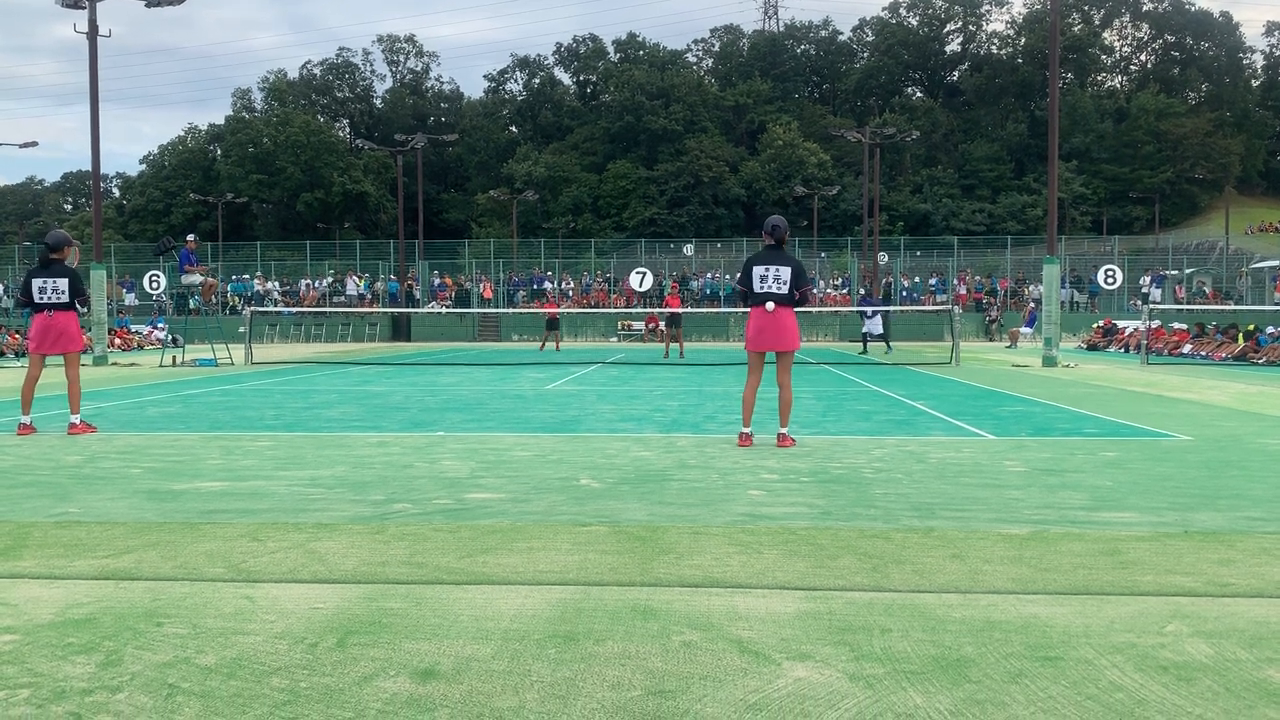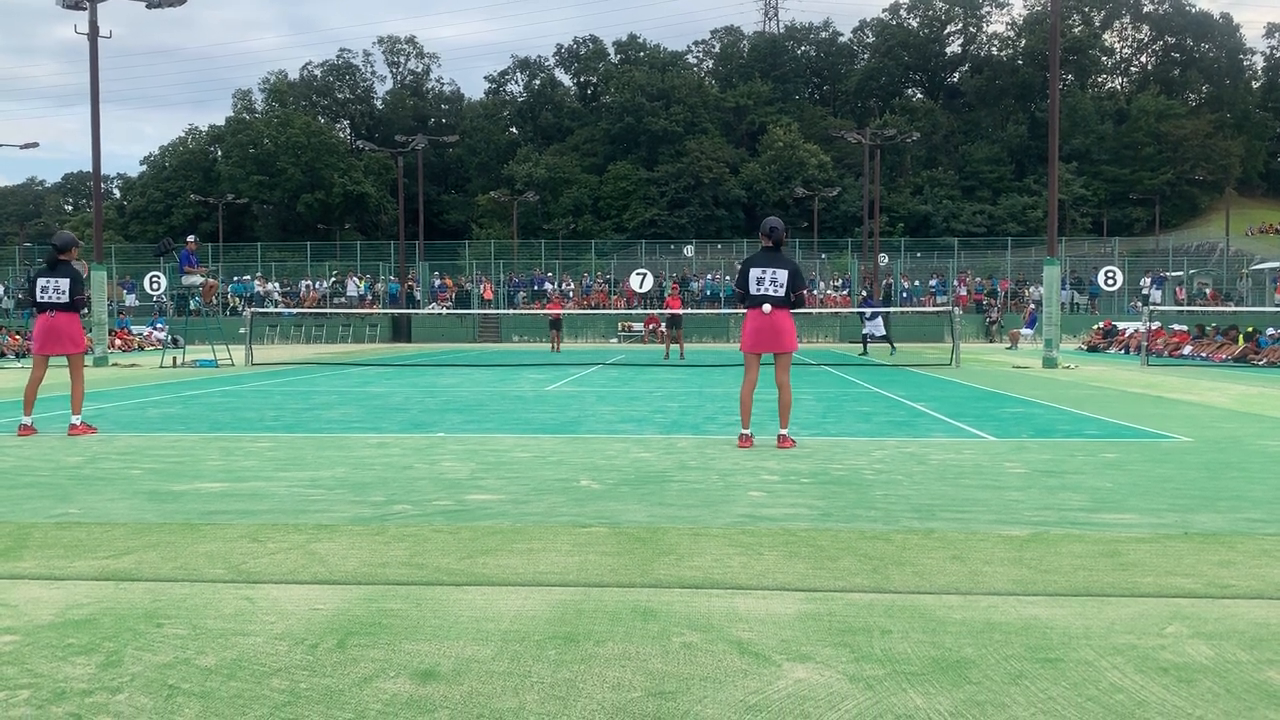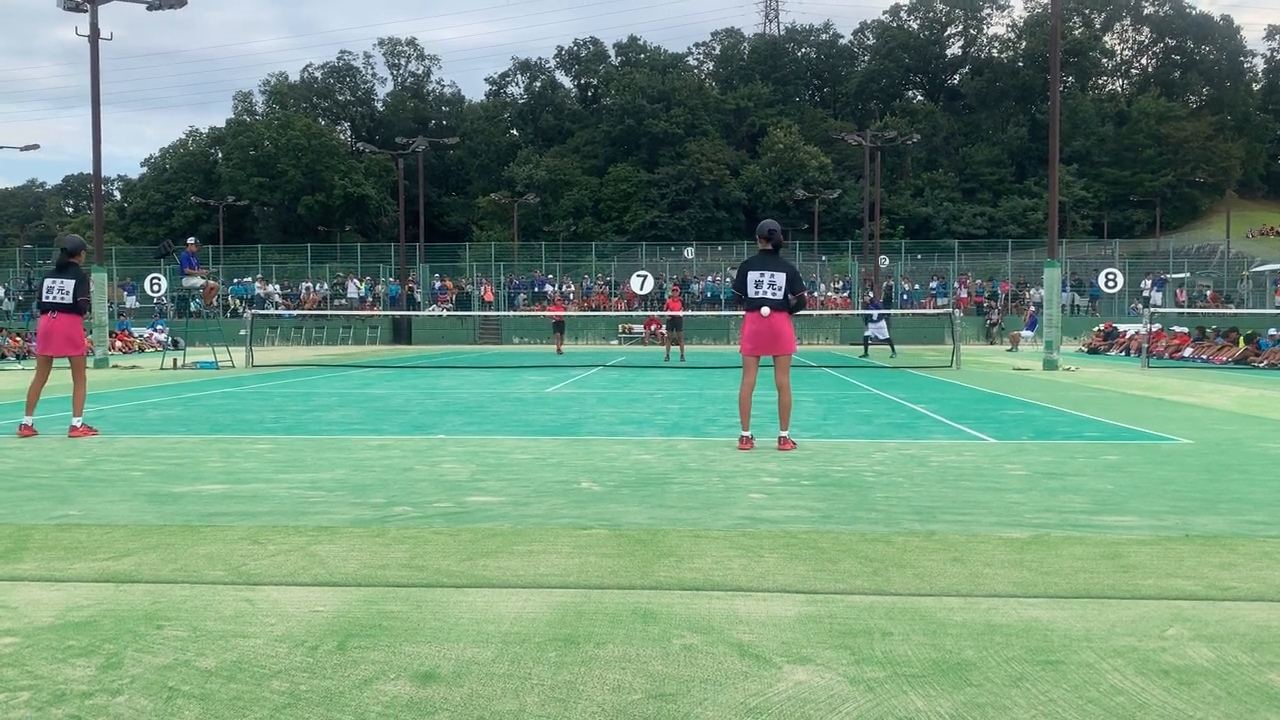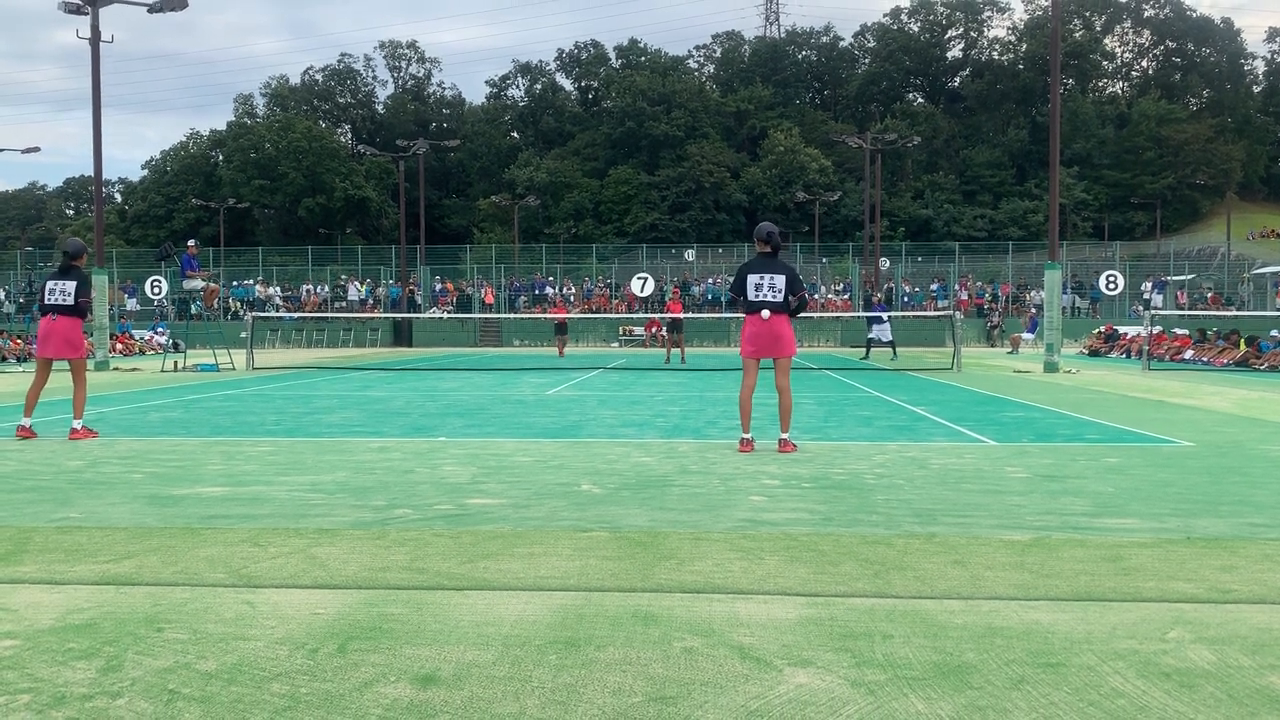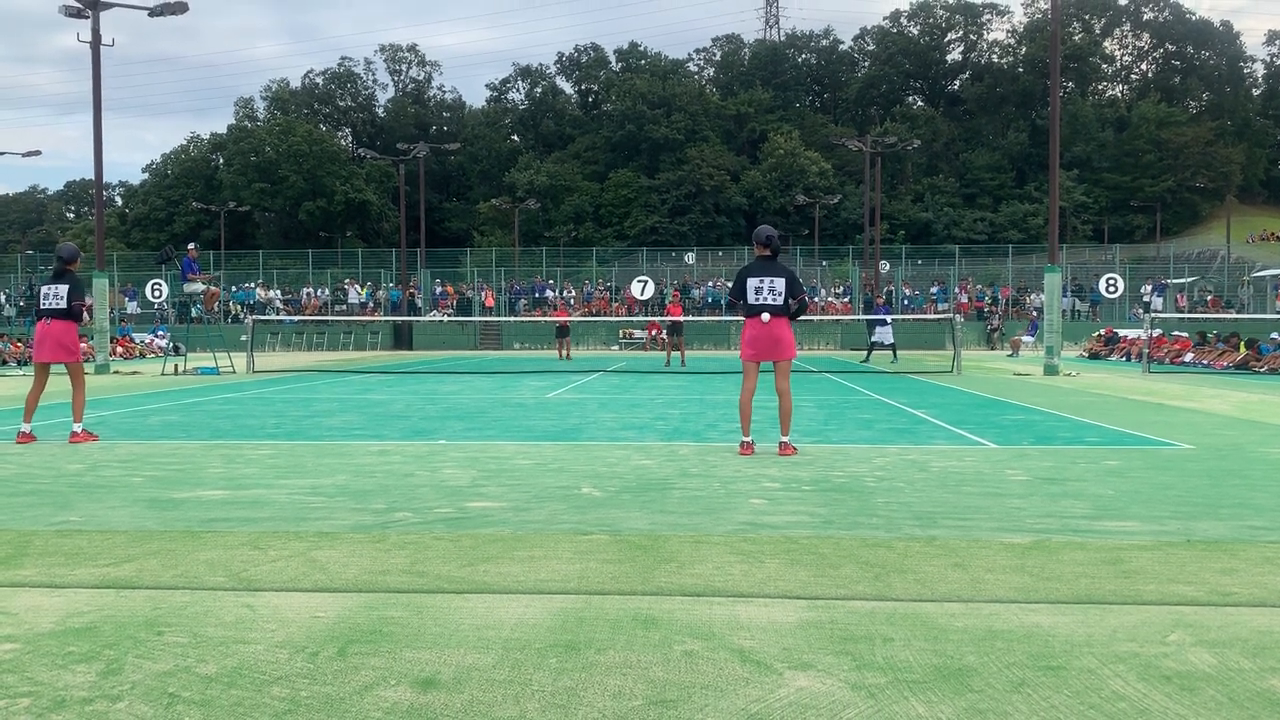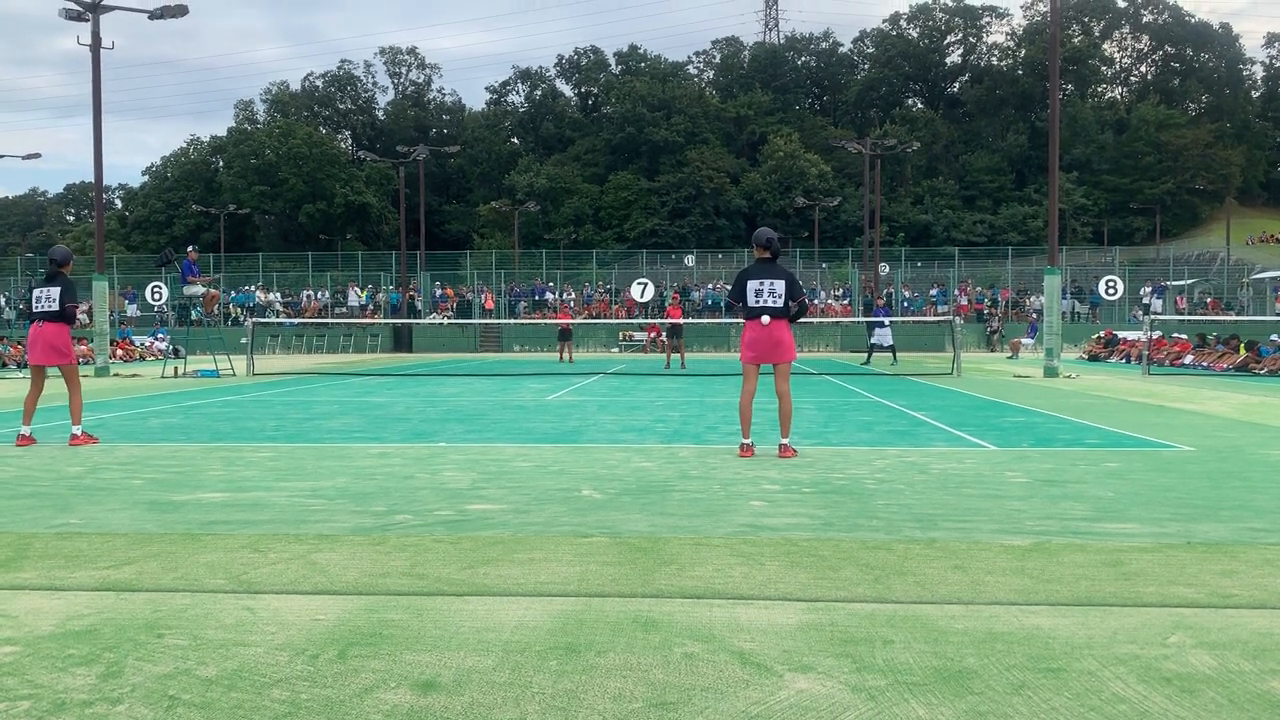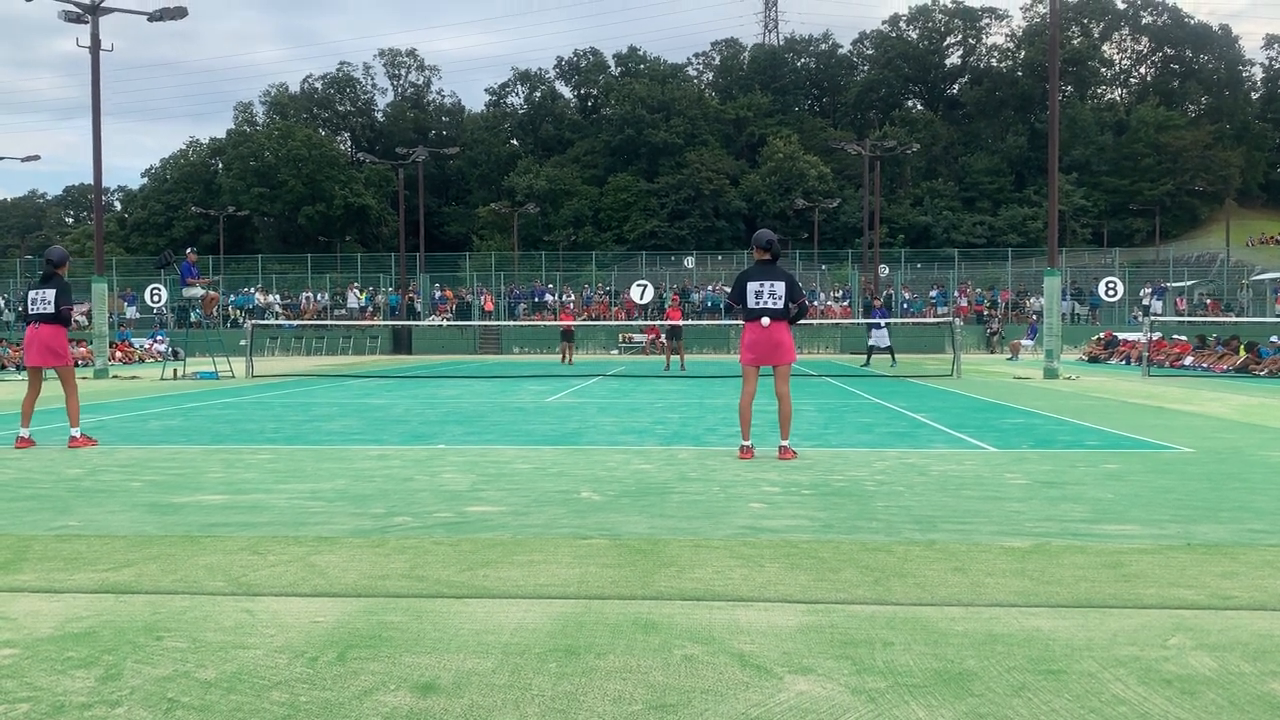
dt=0.2s
person 1, frame 1
left shoulder: (752, 261)
right shoulder: (793, 263)
left elbow: (742, 295)
right elbow: (805, 298)
left hip: (758, 319)
right hip: (784, 320)
left knee: (753, 379)
right knee: (784, 380)
left ankle: (745, 432)
right ankle: (783, 433)
person 1, frame 2
left shoulder: (749, 262)
right shoulder: (790, 265)
left elbow: (739, 297)
right elbow: (800, 301)
left hip: (754, 321)
right hip: (781, 323)
left knee: (749, 380)
right knee: (783, 381)
left ankle: (745, 434)
right ankle: (783, 435)
person 1, frame 3
left shoulder: (747, 265)
right shoulder: (788, 268)
left elbow: (737, 298)
right elbow: (801, 301)
left hip: (753, 324)
right hip: (780, 325)
left knee: (748, 382)
right knee: (783, 383)
left ankle: (745, 435)
right ankle: (784, 436)
person 1, frame 4
left shoulder: (746, 268)
right shoulder: (787, 270)
left elbow: (734, 300)
right elbow: (803, 302)
left hip: (753, 327)
right hip: (780, 327)
left knee: (748, 384)
right knee: (783, 385)
left ankle: (746, 438)
right ankle: (784, 439)
person 1, frame 5
left shoulder: (746, 271)
right shoulder: (786, 272)
left elbow: (733, 303)
right elbow: (803, 304)
right wrist: (788, 317)
left hip: (753, 330)
right hip: (780, 330)
left knee: (748, 387)
right knee: (783, 388)
left ankle: (746, 441)
right ankle: (785, 442)
person 1, frame 6
left shoulder: (745, 274)
right shoulder: (786, 275)
left elbow: (732, 305)
right elbow: (803, 307)
right wrist: (788, 320)
left hip: (753, 333)
right hip: (780, 333)
left knee: (748, 389)
right knee: (783, 390)
left ankle: (746, 443)
right ankle: (784, 444)
person 1, frame 7
left shoulder: (745, 276)
right shoulder: (786, 276)
left elbow: (731, 307)
right elbow: (803, 308)
right wrist: (788, 321)
left hip: (753, 334)
right hip: (780, 334)
left knee: (748, 391)
right knee: (783, 391)
left ankle: (745, 445)
right ankle: (784, 446)
person 2, frame 1
left shoulder: (33, 273)
right shoulder: (70, 273)
left elbow: (24, 301)
right elbow: (83, 300)
left hip: (41, 322)
right hip: (66, 322)
left knee: (32, 374)
right knee: (72, 374)
left ankle: (25, 422)
right ankle: (75, 422)
person 2, frame 2
left shoulder: (40, 273)
right shoulder: (73, 273)
left elbow: (33, 301)
right elbow: (79, 304)
right wrist: (79, 305)
left hip: (44, 322)
right hip: (68, 323)
left knee: (36, 375)
right knee: (77, 376)
left ankle: (26, 423)
right ankle: (76, 423)
person 2, frame 3
left shoulder: (49, 275)
right shoulder: (79, 275)
left elbow: (39, 303)
right elbow: (82, 305)
left wrist: (54, 307)
right wrist: (84, 312)
left hip: (46, 323)
right hip: (70, 324)
left knee: (40, 377)
right knee: (79, 378)
left ankle: (26, 423)
right ankle: (76, 425)
person 2, frame 4
left shoulder: (51, 277)
right shoulder: (81, 277)
left elbow: (41, 305)
right elbow: (82, 307)
left wrist: (55, 311)
right wrist: (85, 316)
left hip: (47, 325)
right hip: (70, 327)
left knee: (39, 380)
right knee: (80, 381)
left ankle: (24, 424)
right ankle: (77, 427)
person 2, frame 5
left shoulder: (46, 282)
right shoulder: (74, 281)
left elbow: (39, 311)
right elbow: (76, 310)
right wrist: (81, 320)
left hip: (43, 329)
right hip: (65, 331)
left knee: (38, 384)
right knee: (78, 384)
left ankle: (25, 431)
right ankle: (77, 431)
person 2, frame 6
left shoulder: (38, 285)
right shoulder: (66, 283)
left elbow: (32, 314)
right elbow: (69, 312)
right wrist: (73, 322)
left hip: (36, 333)
right hip: (58, 334)
left knee: (35, 387)
right knee: (74, 386)
left ankle: (24, 433)
right ankle: (77, 433)
person 2, frame 7
left shoulder: (34, 286)
right shoulder: (62, 285)
left elbow: (28, 316)
right elbow: (64, 314)
right wrist: (70, 323)
left hip: (32, 335)
right hip: (54, 335)
left knee: (33, 389)
right knee: (70, 388)
left ankle: (23, 436)
right ankle: (75, 435)
